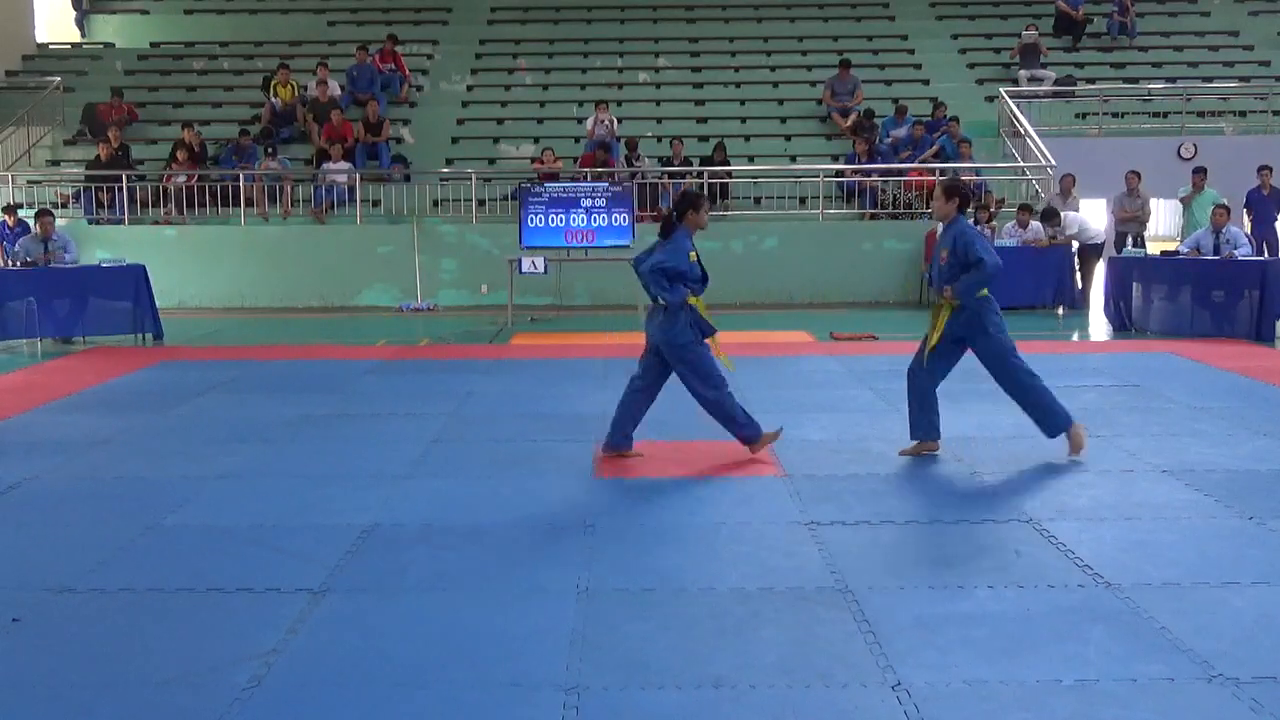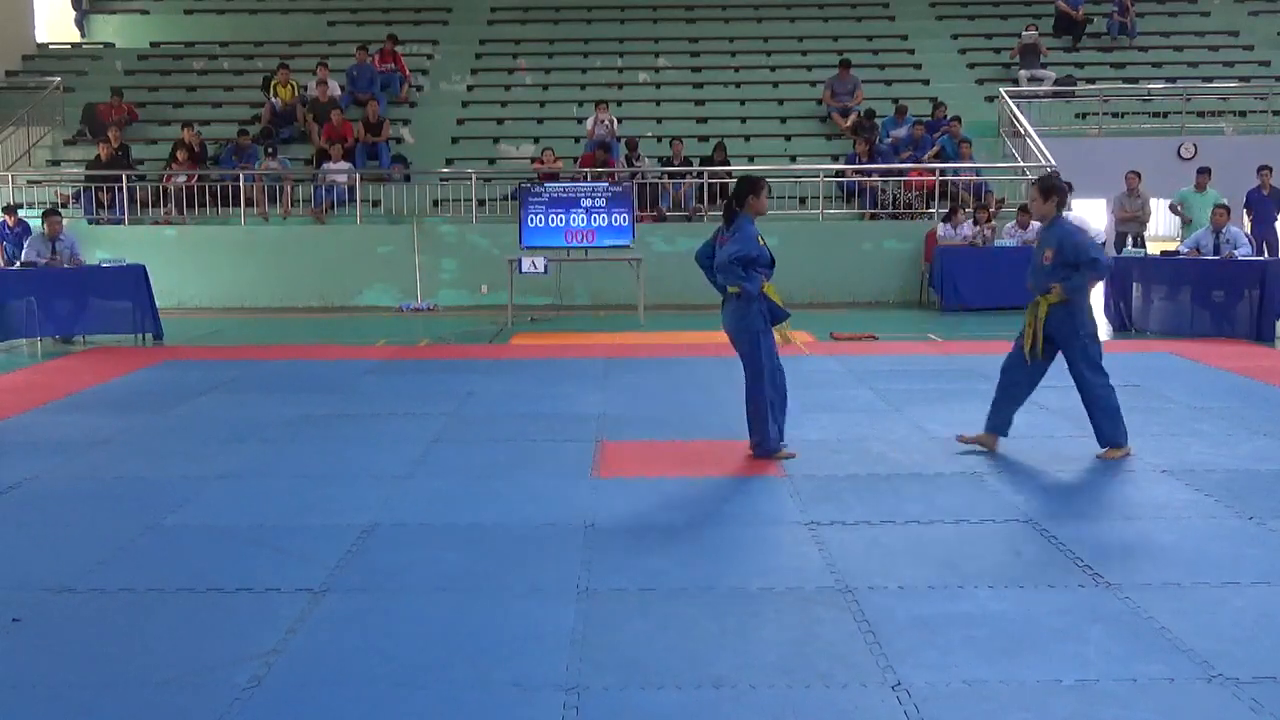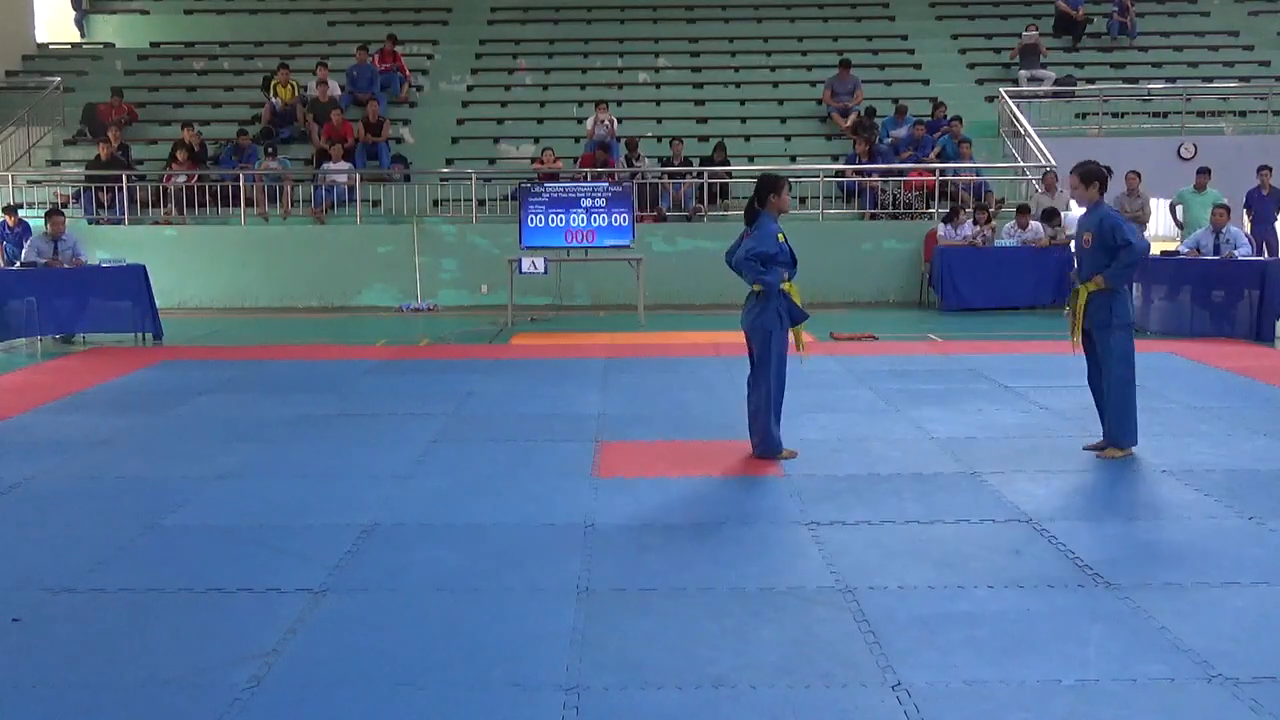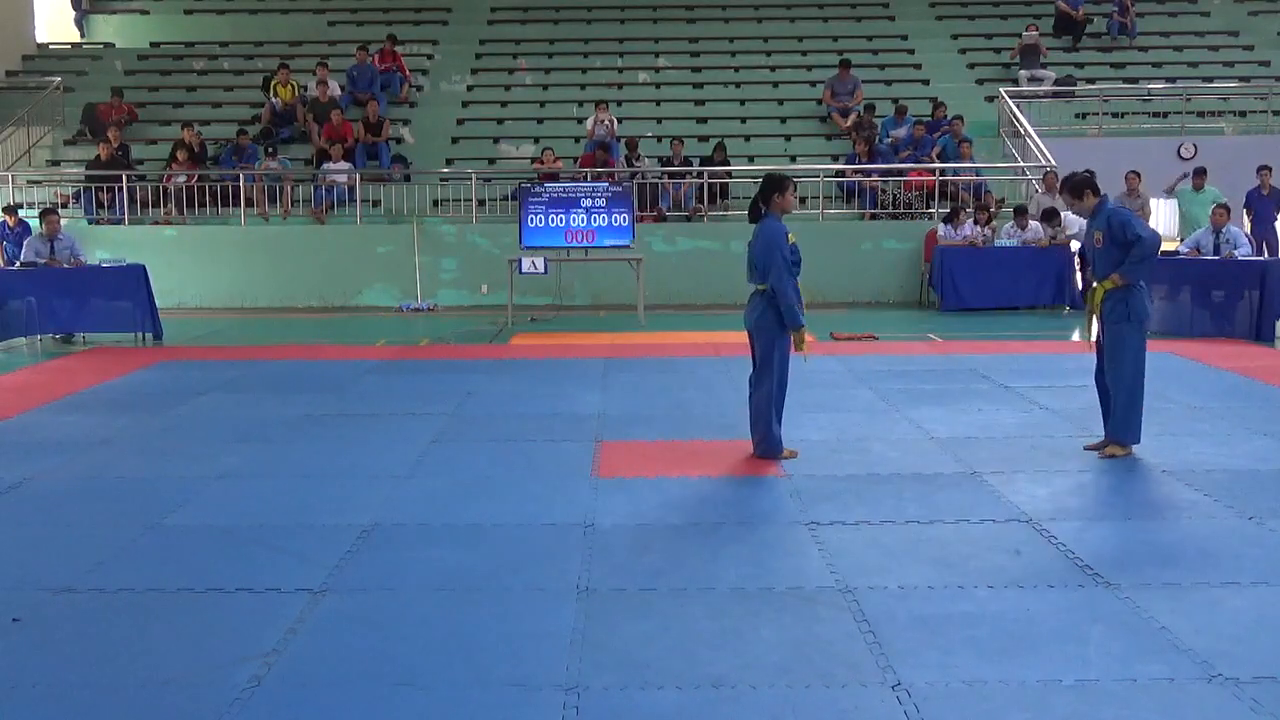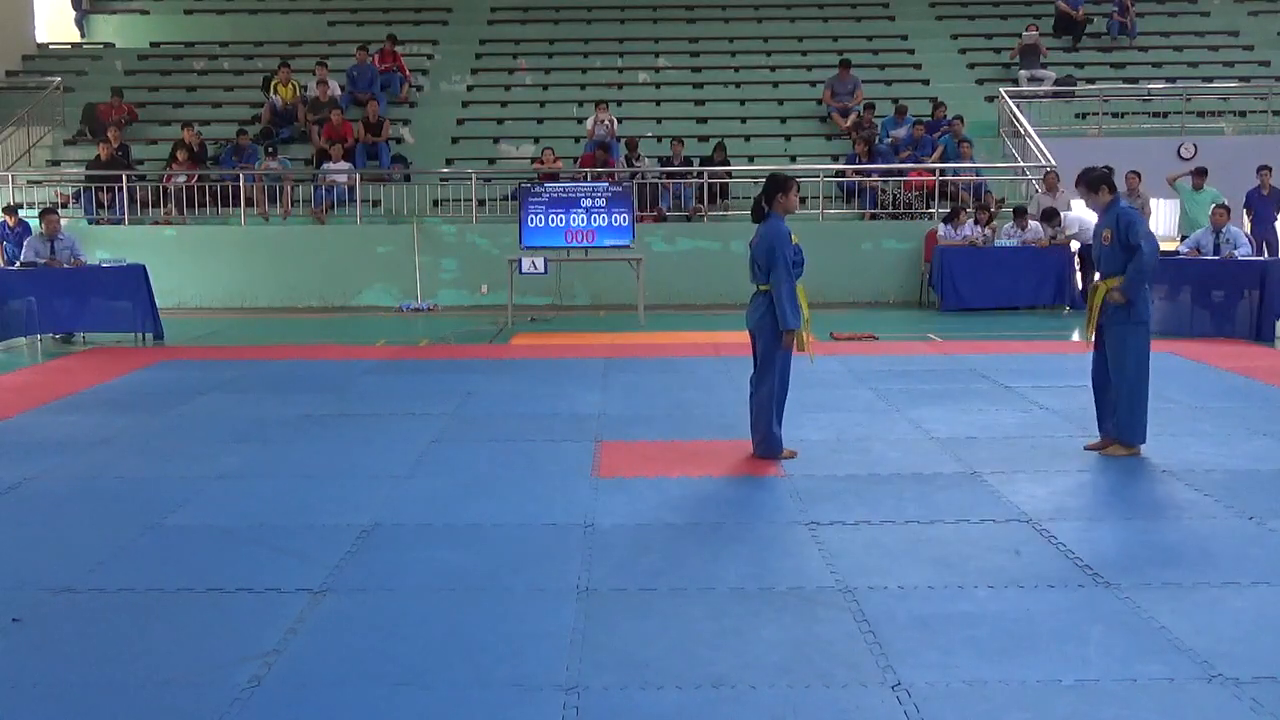
dt=0.4s
person 1, frame 1
left shoulder: (964, 234)
right shoulder: (948, 233)
left elbow: (990, 266)
left wrist: (957, 290)
right wrist: (944, 291)
left hip: (977, 316)
right hip: (951, 317)
left knee: (1014, 374)
right knee: (920, 374)
left ankle: (1067, 427)
right ankle: (927, 438)
person 1, frame 2
left shoulder: (1070, 234)
right shoulder: (1046, 232)
left elbow: (1101, 264)
left wrist: (1066, 289)
right wrist: (1036, 286)
left hip: (1071, 317)
right hip: (1044, 314)
left knee: (1092, 379)
right knee: (1014, 371)
left ankle: (1117, 442)
right ankle: (992, 433)
person 1, frame 3
left shoulder: (1109, 218)
right shoulder: (1086, 219)
left elbow: (1139, 248)
left wrist: (1109, 278)
right wrist: (1080, 275)
left hip: (1109, 306)
right hip: (1088, 305)
left knee: (1116, 374)
right knee: (1097, 375)
left ankle: (1122, 442)
right ankle: (1113, 435)
person 1, frame 4
left shoulder: (1116, 216)
right shoulder: (1094, 221)
left elbow: (1150, 240)
left wrist: (1125, 275)
right wrist: (1098, 276)
left hip: (1126, 304)
right hip: (1109, 303)
left knee: (1124, 371)
right knee: (1105, 372)
left ankle: (1123, 439)
right ankle: (1113, 434)
person 1, frame 5
left shoulder: (1126, 216)
right shoulder: (1105, 218)
left elbow: (1148, 253)
left wrist: (1125, 290)
right wrist: (1102, 293)
left hip: (1128, 306)
right hip: (1108, 304)
left knee: (1127, 372)
right knee: (1103, 372)
left ankle: (1129, 440)
right ankle: (1111, 434)
person 2, frame 1
left shoulder: (674, 241)
right shoulder: (679, 247)
left elbow: (640, 262)
right elbow: (648, 269)
right wrist: (674, 298)
left hip: (664, 322)
right hip: (679, 326)
left knee: (646, 382)
right knee: (712, 384)
left ankle: (617, 442)
right ankle: (751, 436)
person 2, frame 2
left shoulder: (730, 228)
right shoulder: (747, 233)
left elbow: (702, 257)
right elbow: (724, 263)
left wrist: (724, 284)
right wrist: (749, 284)
left hip: (739, 310)
right hip: (751, 312)
left knee: (768, 375)
right knee: (764, 378)
left ankle: (768, 439)
right ankle: (766, 445)
person 2, frame 3
left shoulder: (759, 226)
right shoulder: (768, 230)
left elbow: (732, 257)
right elbow: (741, 258)
right wrist: (772, 279)
left hip: (762, 309)
right hip: (769, 312)
left knee: (763, 378)
right knee: (768, 379)
left ankle: (764, 442)
right ankle: (767, 445)
person 2, frame 4
left shoulder: (764, 227)
right shoulder: (776, 231)
right elbow: (782, 282)
right wrist: (797, 321)
left hip: (761, 311)
right hip: (773, 314)
left knee: (763, 378)
right knee: (772, 379)
left ankle: (764, 442)
right ankle: (769, 445)
person 2, frame 5
left shoulder: (765, 229)
right shoulder: (780, 232)
right elbow: (782, 282)
right wrist: (789, 325)
left hip: (761, 309)
right hip: (773, 313)
left knee: (764, 378)
right knee: (773, 380)
left ankle: (764, 442)
right ankle: (769, 445)
